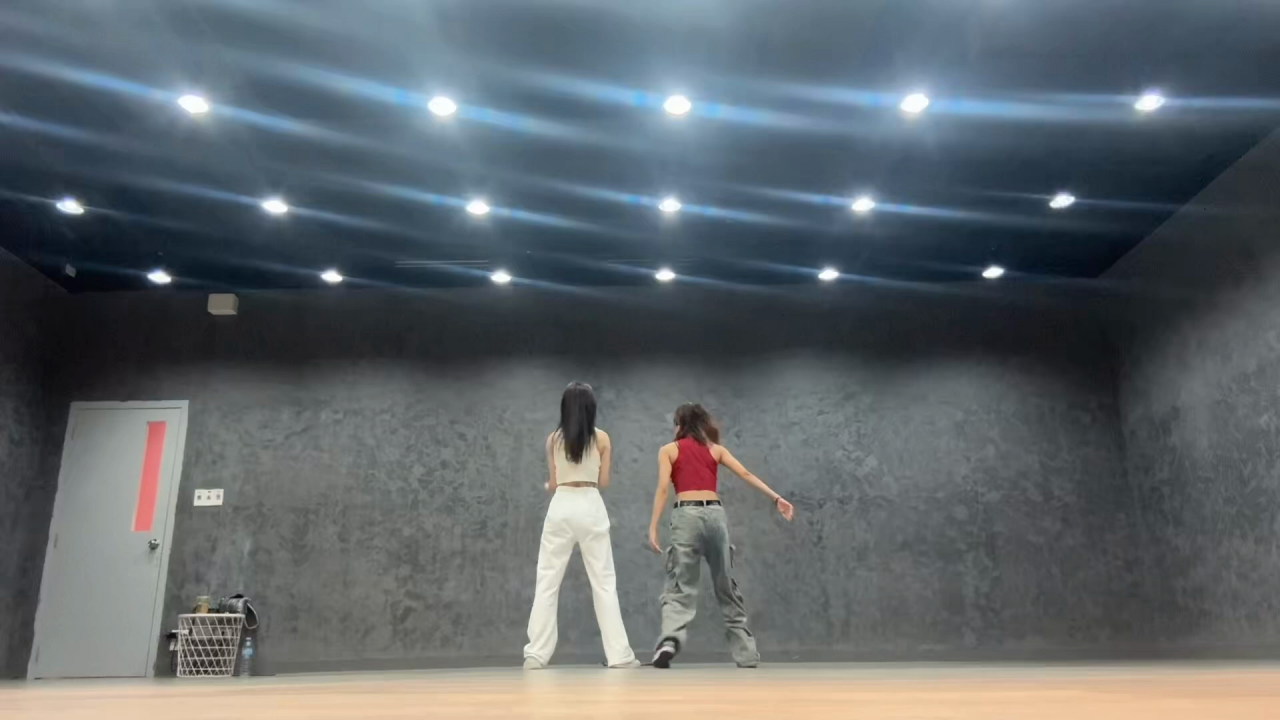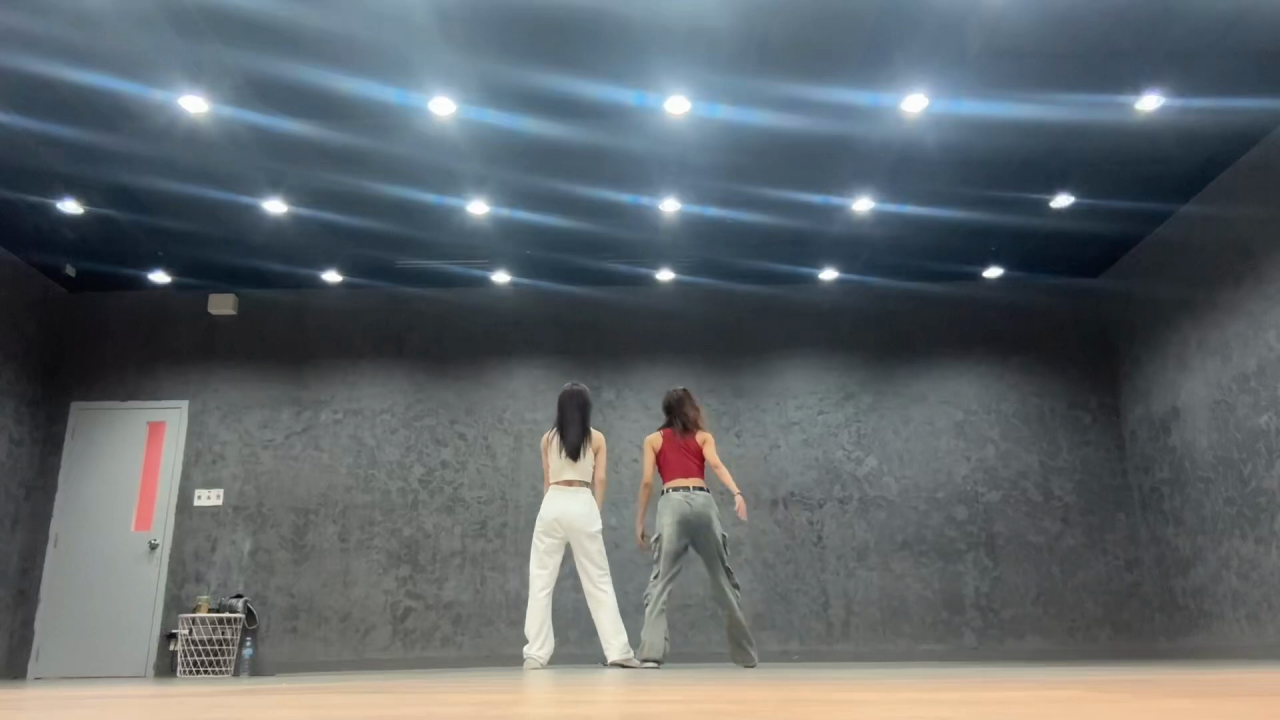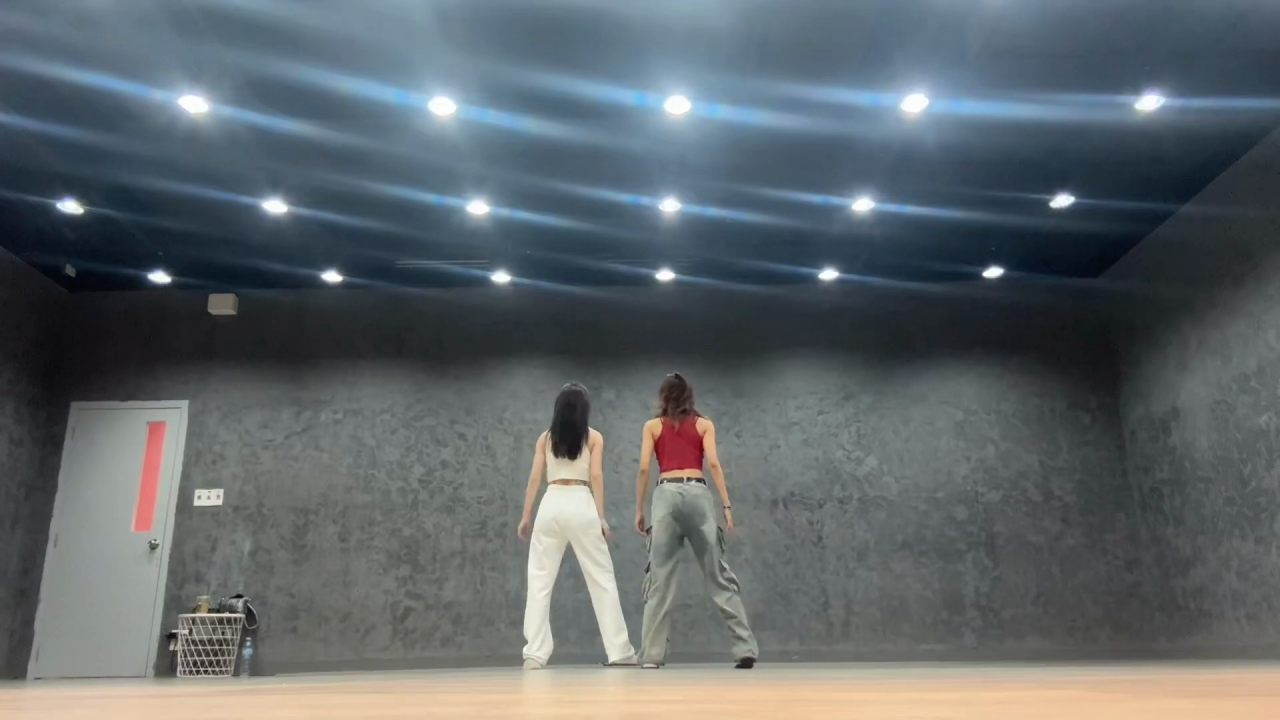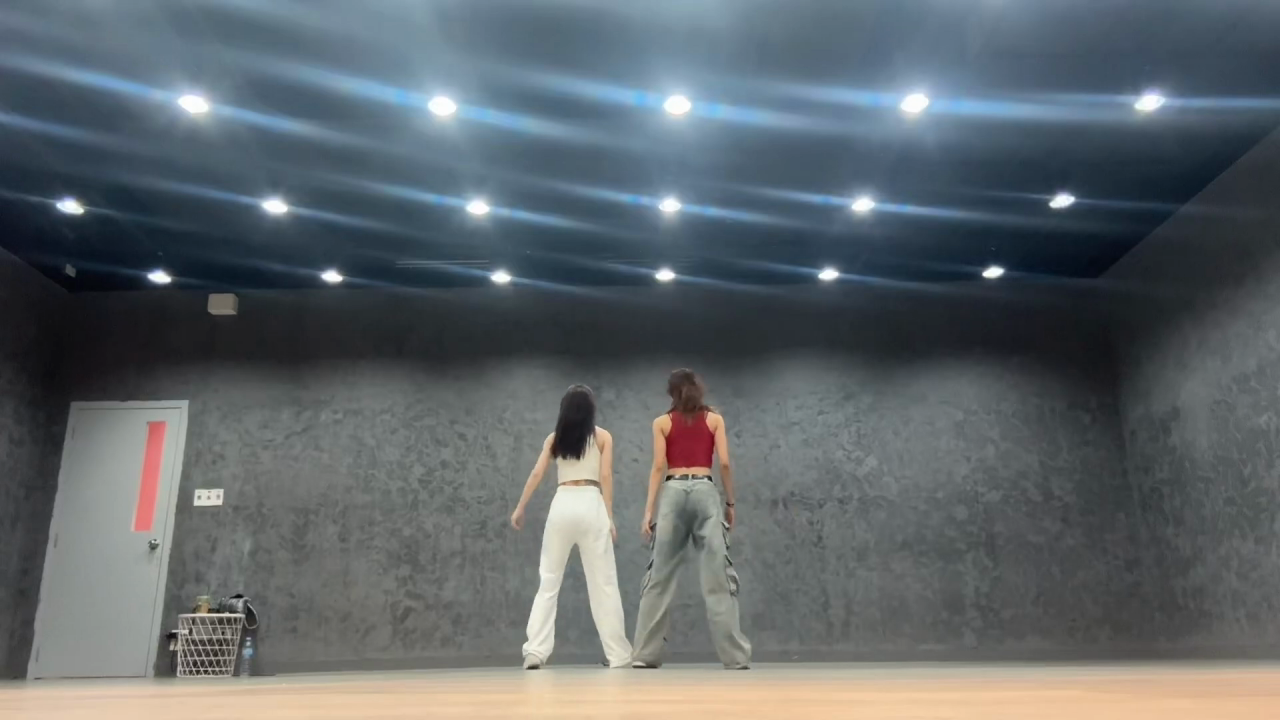
dt=0.2s
person 1, frame 1
left shoulder: (554, 438)
right shoulder: (601, 438)
left elbow: (553, 482)
right elbow: (604, 481)
left hip: (561, 506)
right hip: (591, 507)
left knee: (547, 582)
right knee: (603, 582)
left ankle: (536, 654)
right ankle: (619, 654)
person 1, frame 2
left shoulder: (548, 438)
right shoulder: (596, 438)
left elbow: (547, 480)
right elbow: (600, 480)
right wrist: (596, 515)
left hip: (553, 505)
right hip: (582, 505)
left knee: (541, 582)
right knee: (599, 581)
left ankle: (535, 654)
right ankle: (618, 651)
person 1, frame 3
left shoulder: (546, 437)
right shoulder: (594, 437)
left elbow: (534, 478)
right elbow: (596, 478)
left wrist: (526, 517)
right wrist: (601, 516)
left hip: (552, 503)
right hip: (580, 504)
left knee: (541, 583)
right knee: (601, 578)
left ankle: (535, 654)
right ankle: (619, 651)
person 1, frame 4
left shoulder: (555, 438)
right shoulder: (602, 436)
left elbow: (537, 474)
right elbow: (605, 477)
left wrist: (519, 508)
right wrist: (608, 517)
left hip: (562, 505)
right hip: (590, 504)
left knee: (549, 582)
right knee: (603, 582)
left ankle: (536, 649)
right ankle: (619, 655)
person 2, frame 1
left shoulder: (669, 450)
right shoulder: (716, 449)
left elbow: (664, 488)
right elbow: (744, 473)
left wrist: (653, 527)
right wrist: (776, 496)
left hip: (687, 516)
right hip: (715, 515)
left knee: (679, 590)
right knee: (727, 591)
left ankle: (670, 638)
right ankle: (746, 653)
person 2, frame 2
left shoulder: (654, 440)
right shoulder: (703, 436)
left elbow: (647, 481)
right elbow: (717, 465)
left wrist: (640, 523)
right wrist: (737, 494)
left hip: (672, 504)
right hip: (703, 503)
left knee: (662, 581)
right knee: (723, 580)
left ankle: (651, 654)
right ankle: (744, 654)
person 2, frame 3
left shoulder: (653, 426)
right shoulder: (704, 424)
left elbow: (644, 469)
right elbow: (714, 464)
left wrist: (640, 510)
right wrist: (726, 506)
left hip: (666, 496)
right hip: (698, 495)
left knee: (660, 577)
right knee: (717, 574)
left ankle: (652, 655)
right ankle: (743, 649)
person 2, frame 4
left shoulder: (663, 423)
right shoulder: (714, 419)
left elbow: (659, 467)
right elbow: (725, 463)
left wrist: (649, 510)
right wrist: (730, 502)
left hip: (673, 494)
right hip: (705, 492)
left knee: (660, 576)
right knee: (717, 576)
left ankle: (645, 654)
right ankle: (735, 656)
